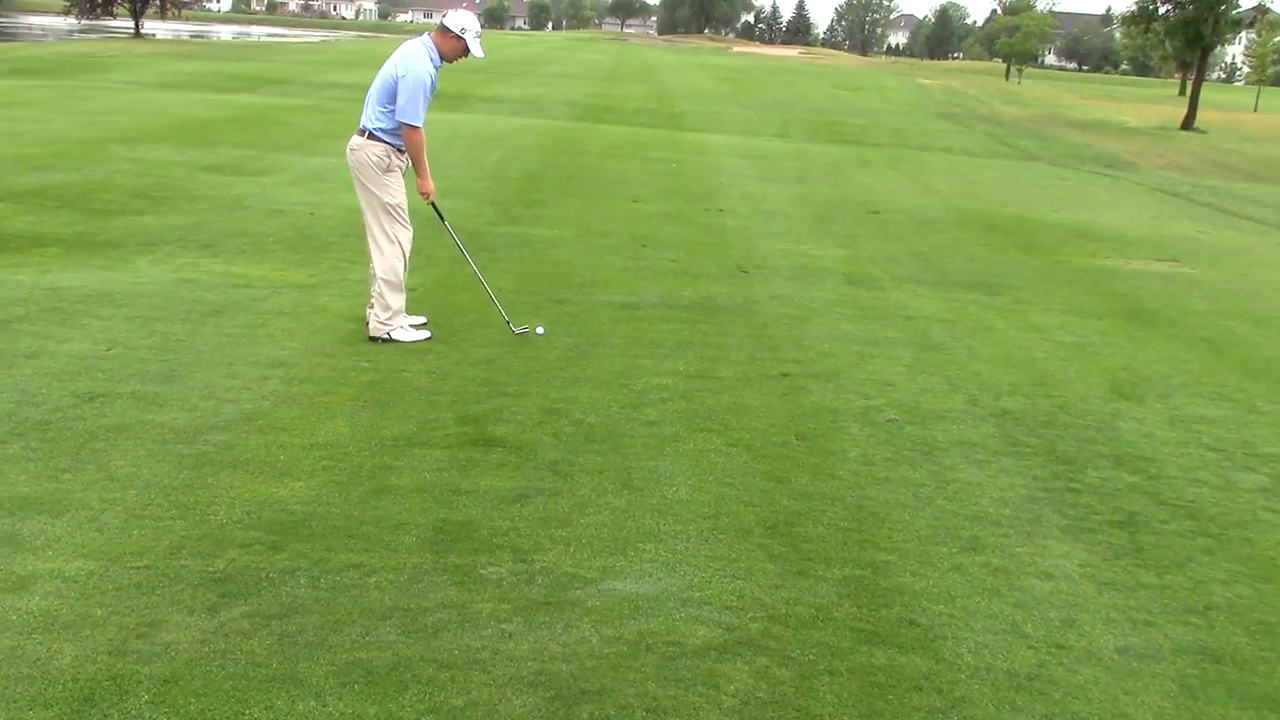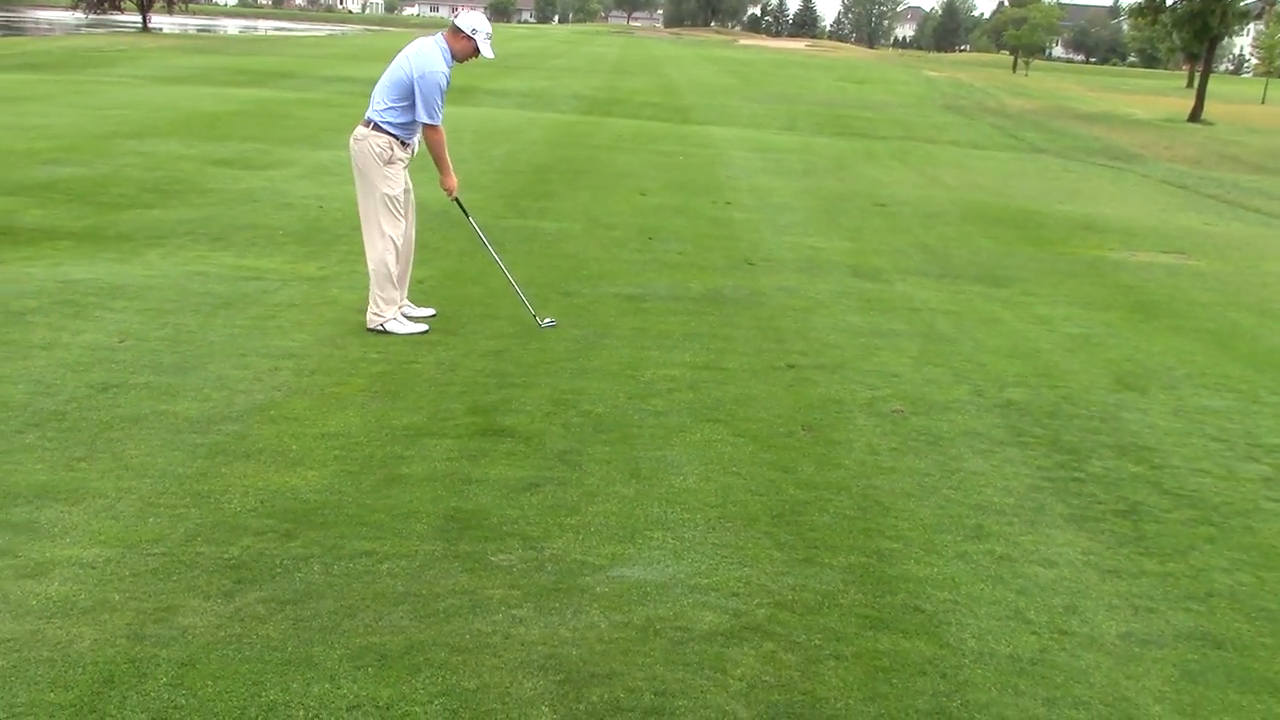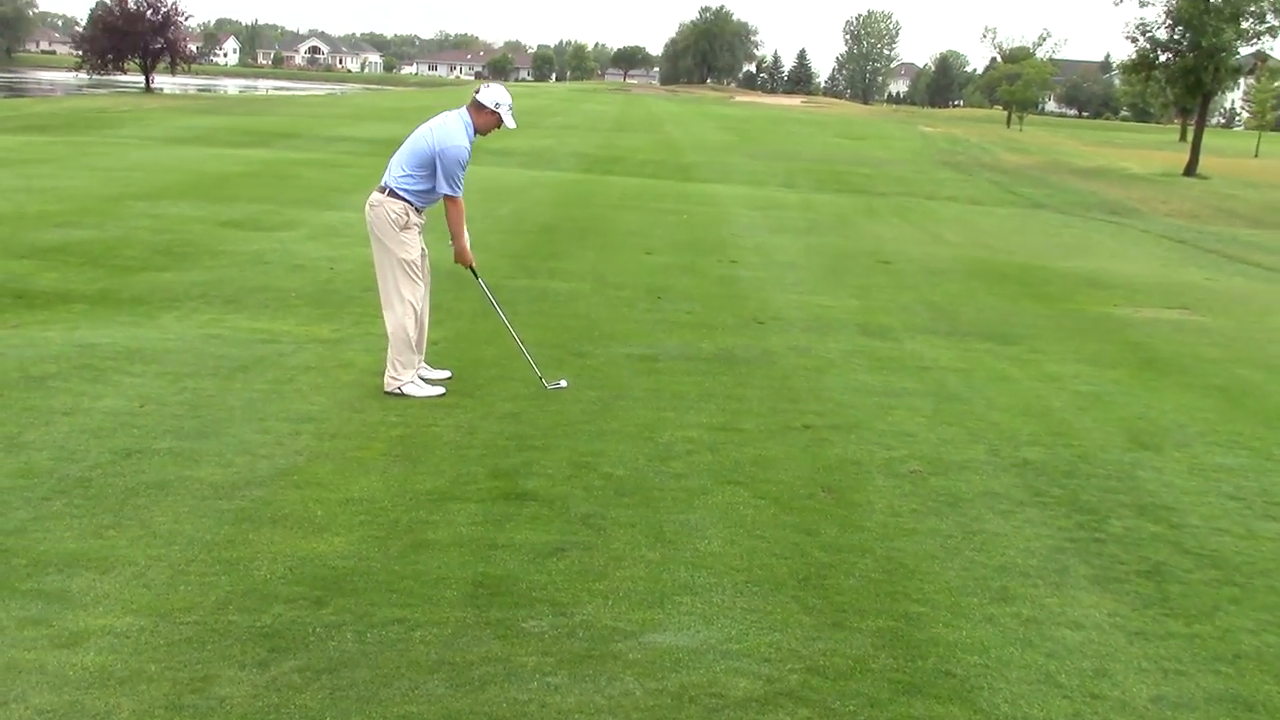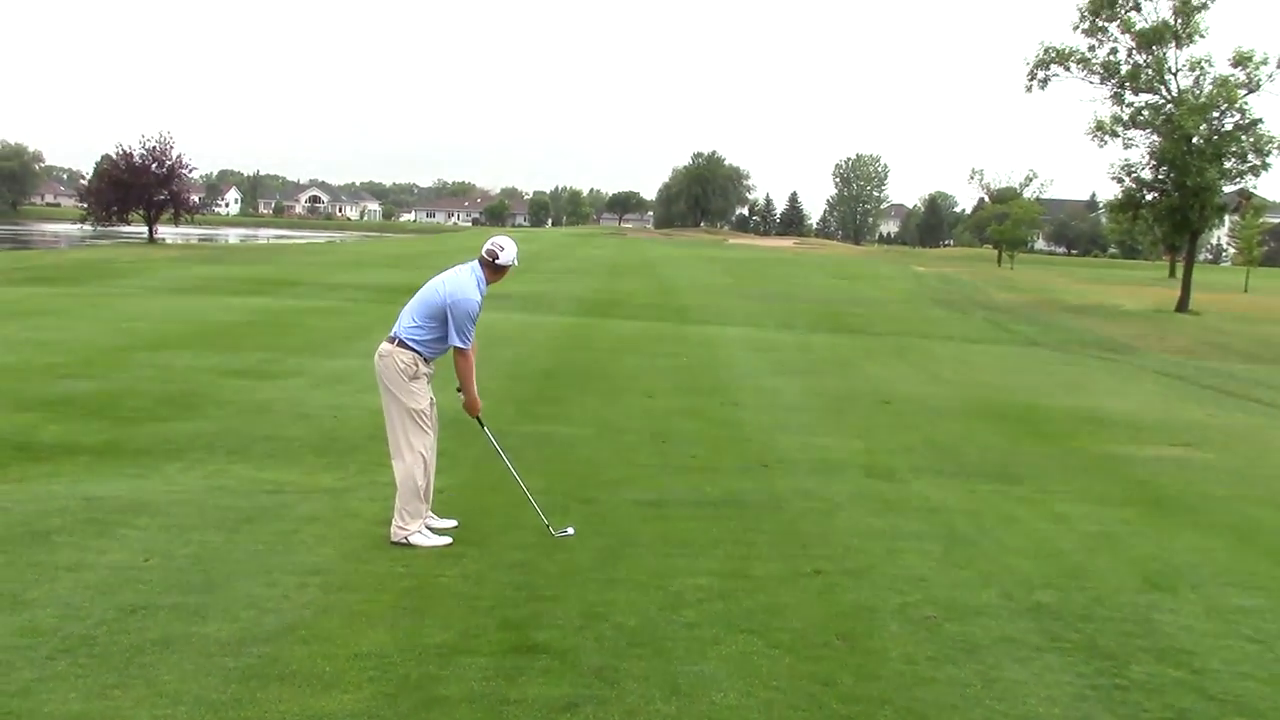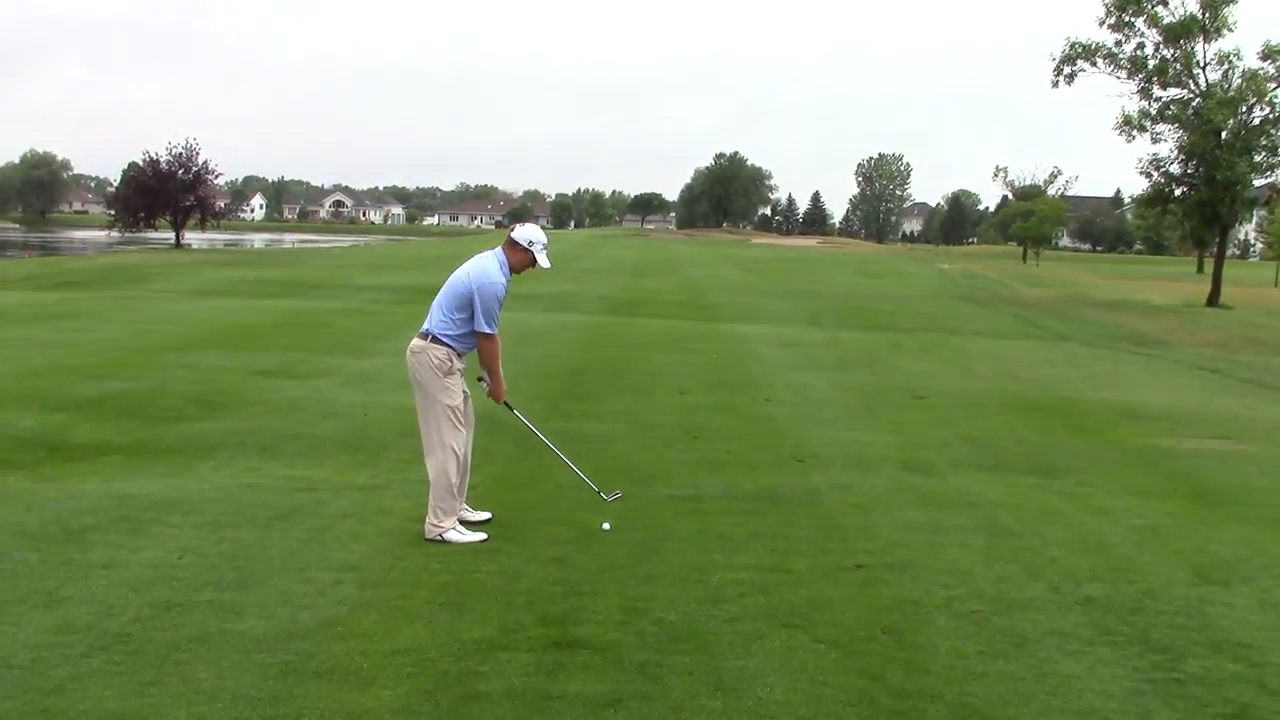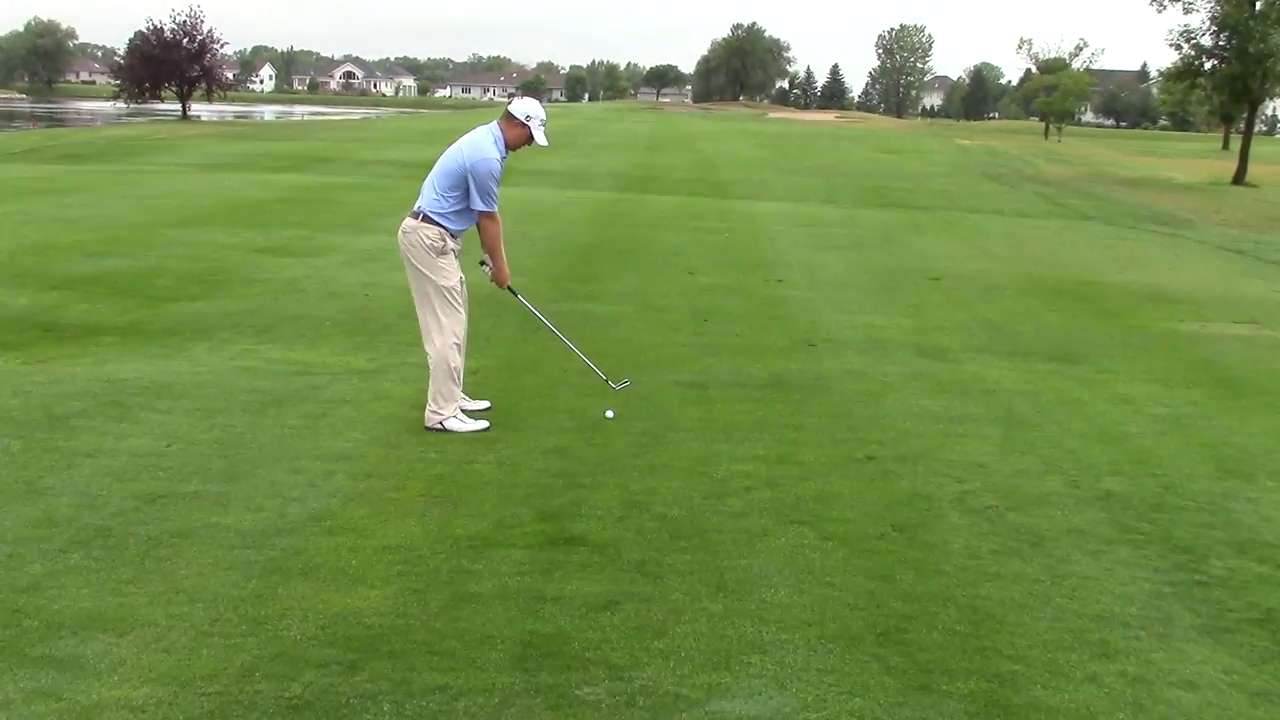
dt=0.5s
person 1, frame 1
left shoulder: (416, 48)
right shoulder: (420, 68)
right elbow: (411, 129)
right wrist: (424, 176)
left hip: (378, 148)
right hip: (377, 153)
left knee: (385, 235)
right knee: (392, 237)
left ankle: (383, 309)
right ankle: (386, 322)
person 1, frame 2
left shoulder: (427, 45)
right shoulder: (434, 68)
right elbow: (431, 128)
left wrist: (409, 138)
right wrist: (447, 173)
left hip: (388, 144)
right hip: (379, 146)
left knee: (402, 227)
right knee: (387, 230)
left ankle: (395, 301)
right ankle: (383, 314)
person 1, frame 3
left shoulder: (453, 121)
right shoulder: (456, 142)
left elbow: (451, 194)
right elbow: (452, 200)
left wrist: (462, 231)
right wrist: (461, 247)
left hip: (402, 209)
right hip: (393, 211)
left knee: (417, 290)
right knee: (405, 295)
left ankle: (412, 364)
right ankle: (400, 377)
person 1, frame 4
left shoulder: (465, 274)
right shoulder: (467, 296)
left elbow: (466, 343)
right elbow: (461, 352)
left wrist: (472, 388)
right wrist: (471, 397)
left hip: (409, 359)
right hip: (403, 362)
left knee: (424, 440)
right knee: (414, 445)
left ankle: (420, 513)
right ankle: (407, 527)
person 1, frame 5
left shoulder: (488, 262)
right shoulder: (492, 280)
left elbow: (482, 333)
right elbow: (487, 338)
left wrist: (490, 374)
right wrist: (497, 382)
left hip: (442, 354)
right hip: (436, 356)
left knee: (459, 433)
right knee: (447, 441)
left ankle: (454, 506)
right ankle: (441, 524)
person 1, frame 6
left shoulder: (484, 137)
right shoulder: (486, 156)
left elbow: (483, 211)
right elbow: (488, 216)
left wrist: (490, 254)
right wrist: (500, 265)
left hip: (435, 233)
right hip: (428, 236)
left knee: (454, 319)
right knee: (445, 326)
left ankle: (450, 395)
right ankle: (442, 413)
